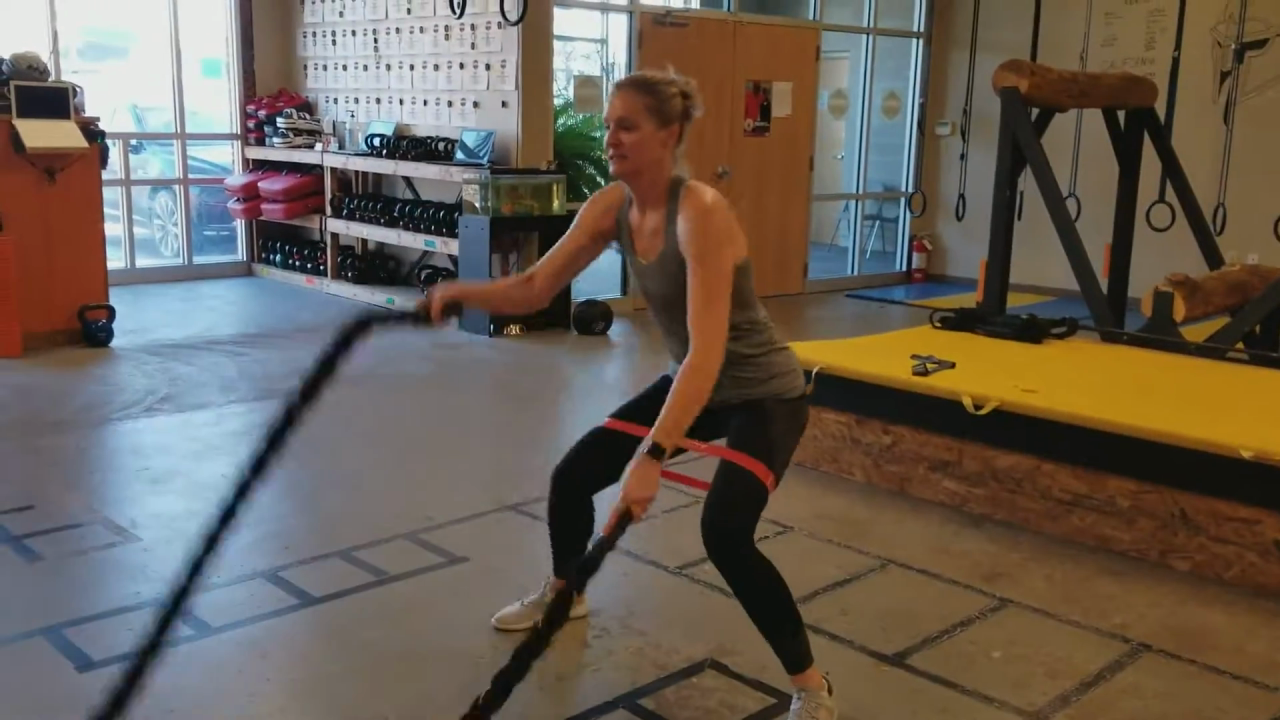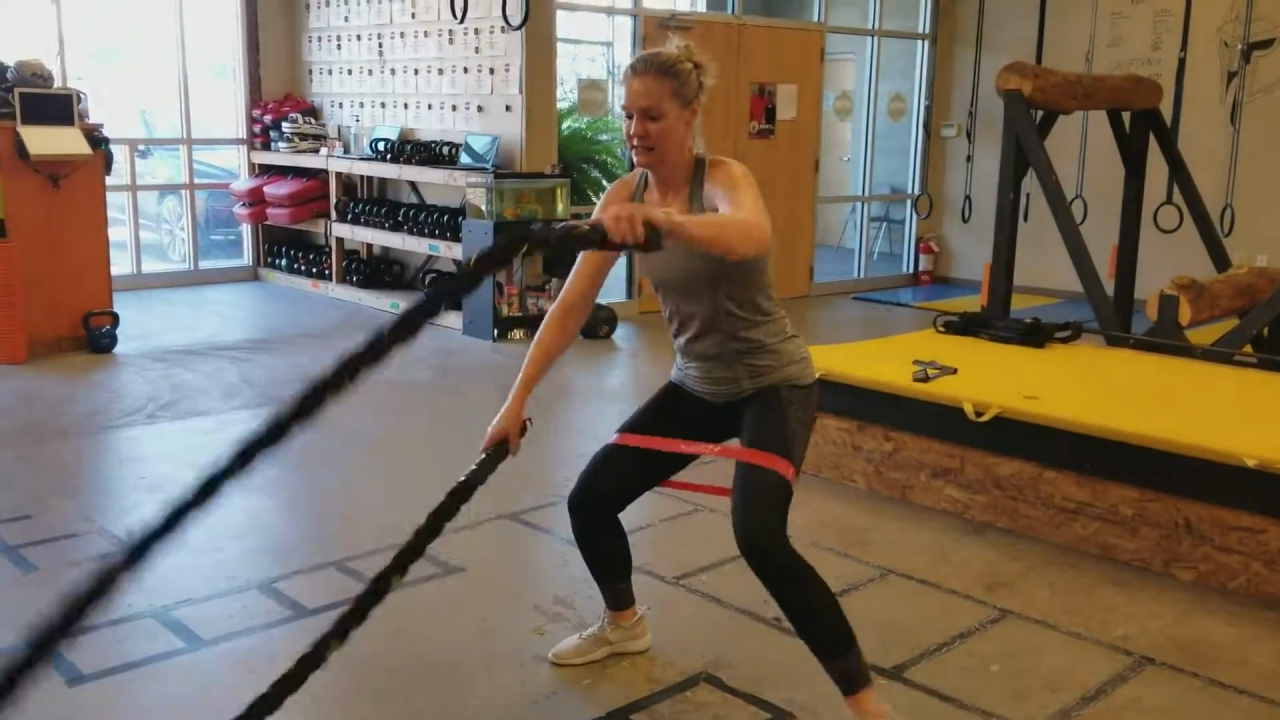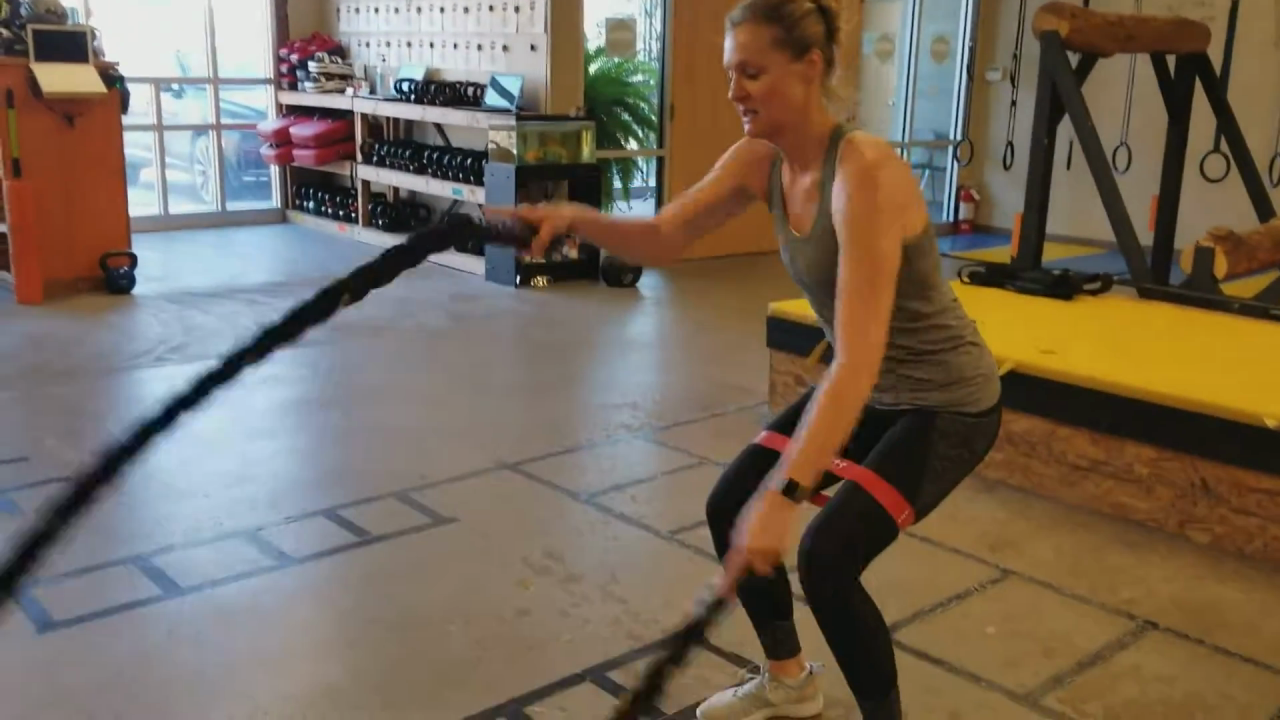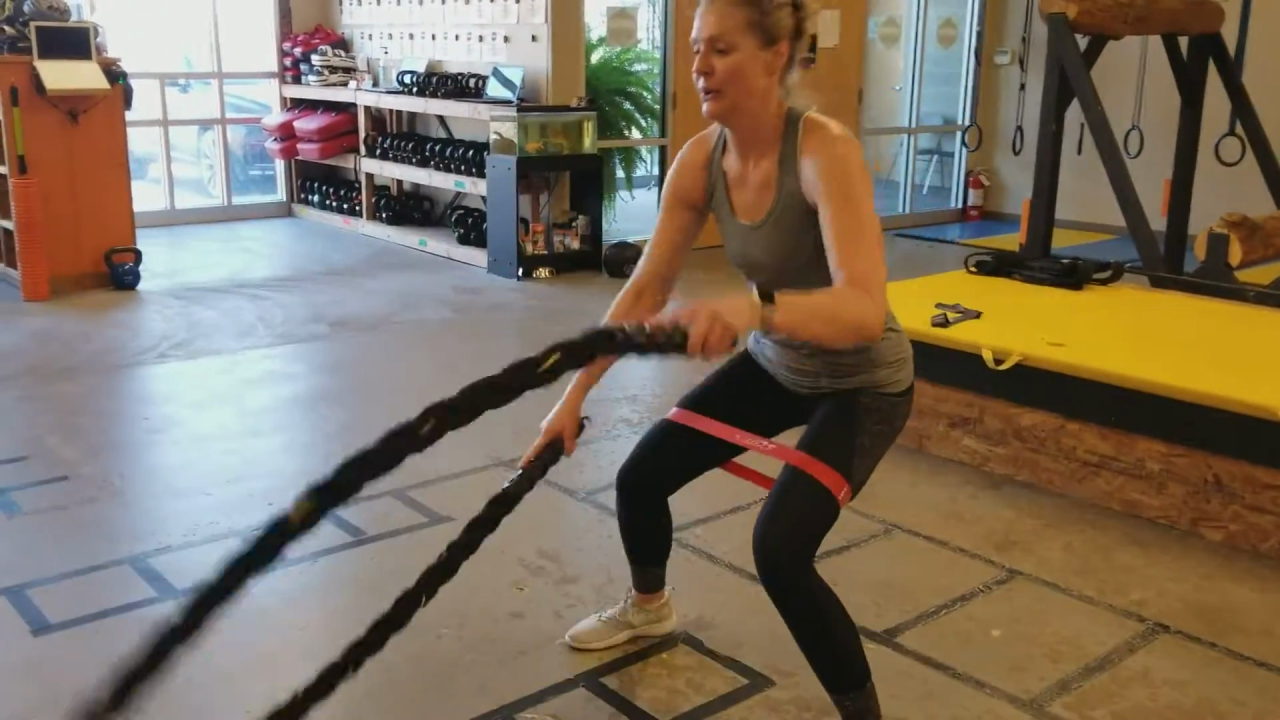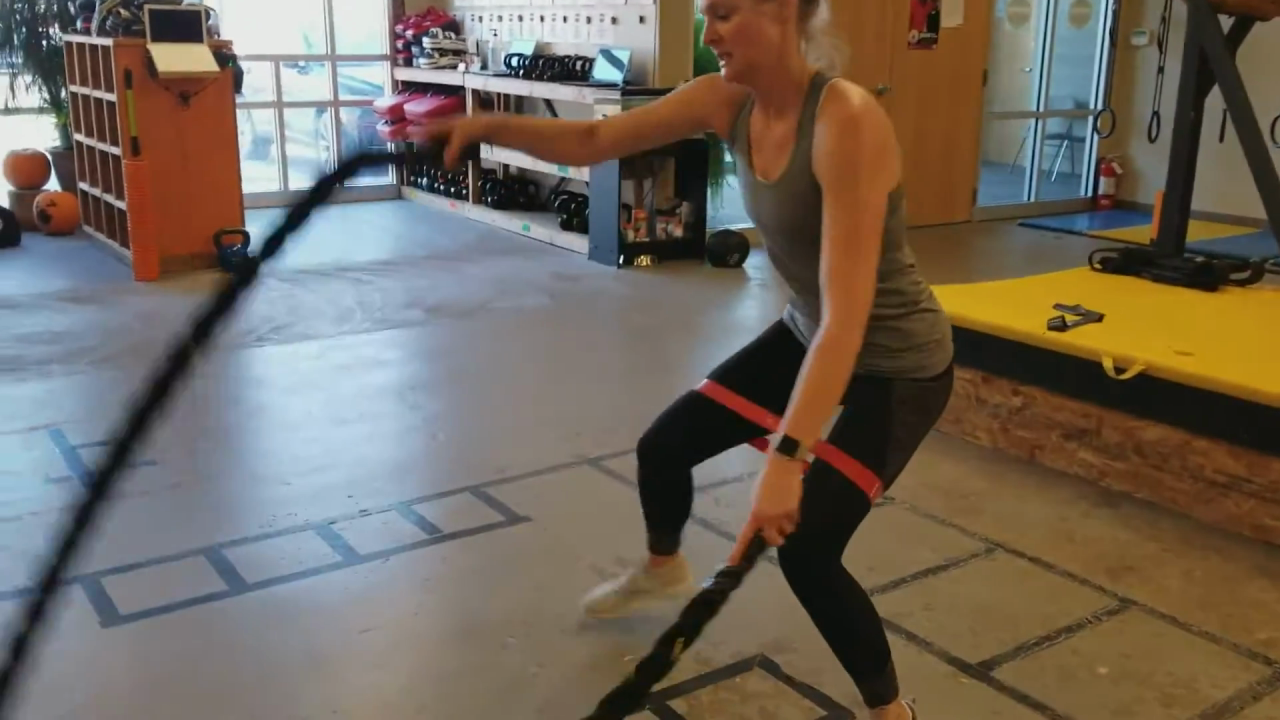
dt=1s
person 1, frame 1
left shoulder: (703, 212)
right shoulder: (610, 207)
left elbow: (706, 352)
right elbow: (534, 289)
left wrist: (649, 460)
right wrist: (459, 294)
left hip: (764, 393)
right hip: (689, 384)
left knee: (725, 533)
right knee: (572, 474)
right ankle: (561, 593)
person 1, frame 2
left shoulder: (724, 178)
right shoulder: (622, 196)
left elbow: (749, 234)
right elbow: (571, 305)
left wrist: (657, 217)
right wrist: (516, 403)
left hip: (772, 384)
right hip: (698, 384)
left knee: (757, 539)
right knee: (589, 500)
right ankle: (624, 623)
person 1, frame 3
left shoulder: (866, 173)
right shoulder: (757, 159)
left elbow: (859, 360)
right elbow: (660, 241)
left wrist: (779, 497)
right wrist: (581, 219)
left hip: (945, 399)
right hip: (859, 384)
left knee: (825, 558)
right knee: (727, 509)
person 1, frame 4
left shoulder: (827, 152)
right shoulder: (702, 158)
left elbow: (861, 308)
right elbow: (645, 288)
left wrist: (756, 303)
right wrist: (573, 395)
left hip: (862, 378)
right hip: (773, 359)
left knee: (779, 550)
right knee: (639, 476)
right ankle: (649, 606)
person 1, frame 5
left shoulder: (847, 119)
right shoulder: (729, 98)
left elbow: (847, 315)
right elbow: (594, 141)
left wrist: (784, 461)
right wrist: (484, 125)
left hip: (898, 362)
right hip: (805, 334)
left knee: (806, 545)
right knee: (665, 443)
right ankle: (661, 566)
